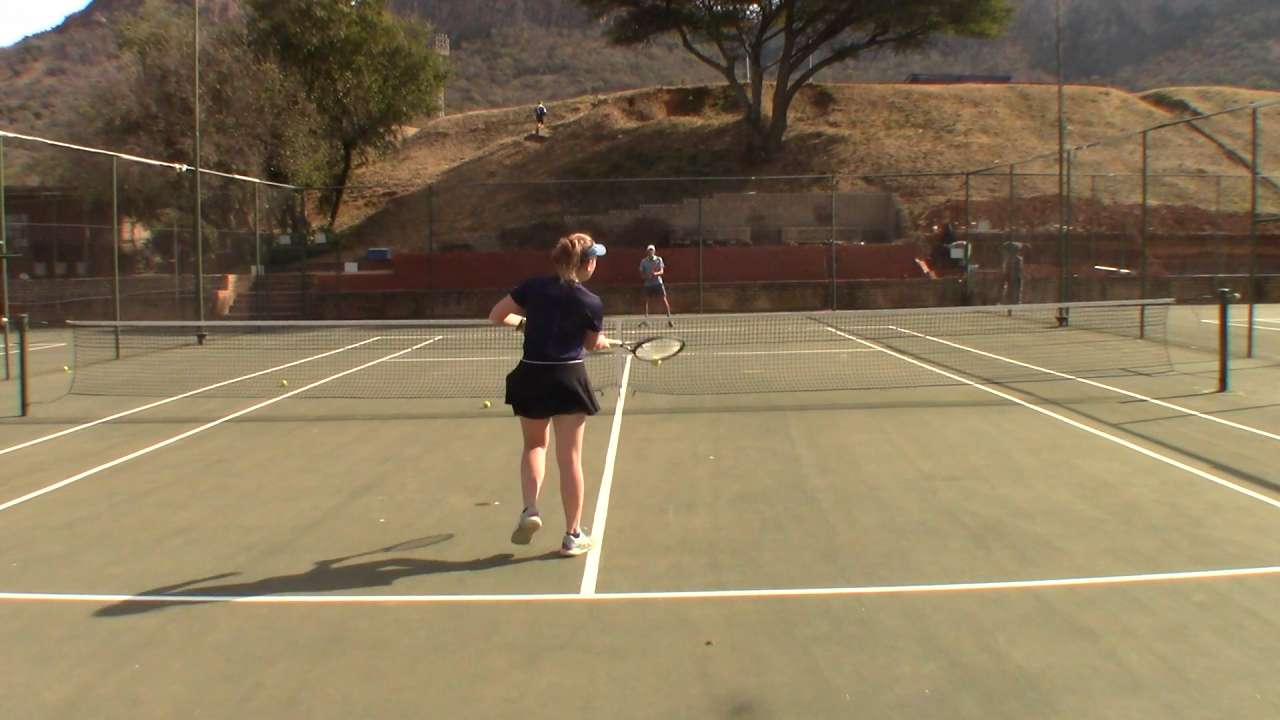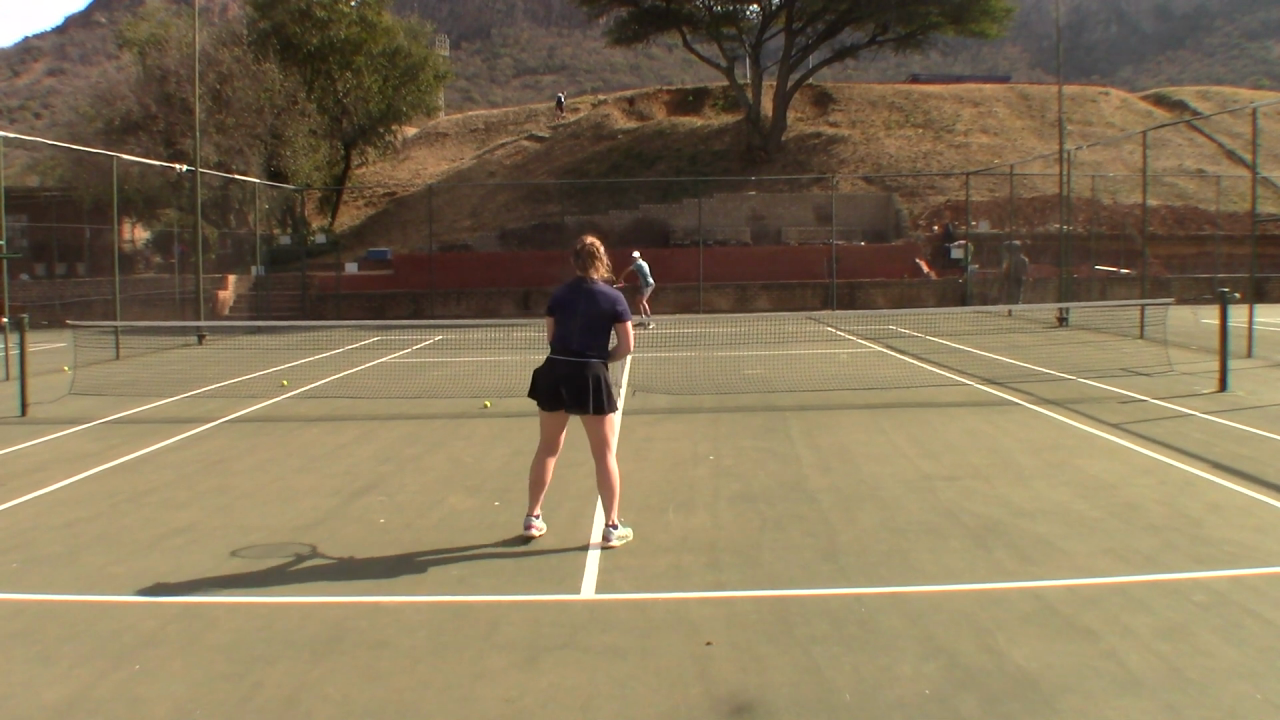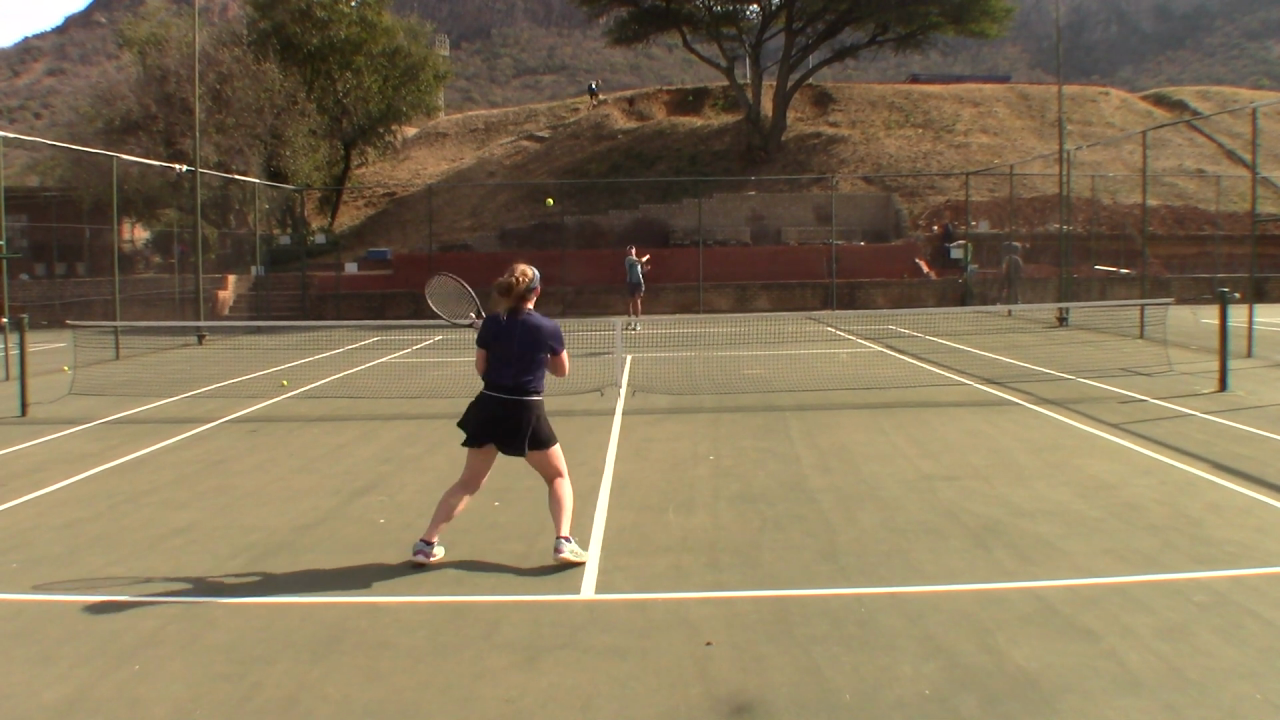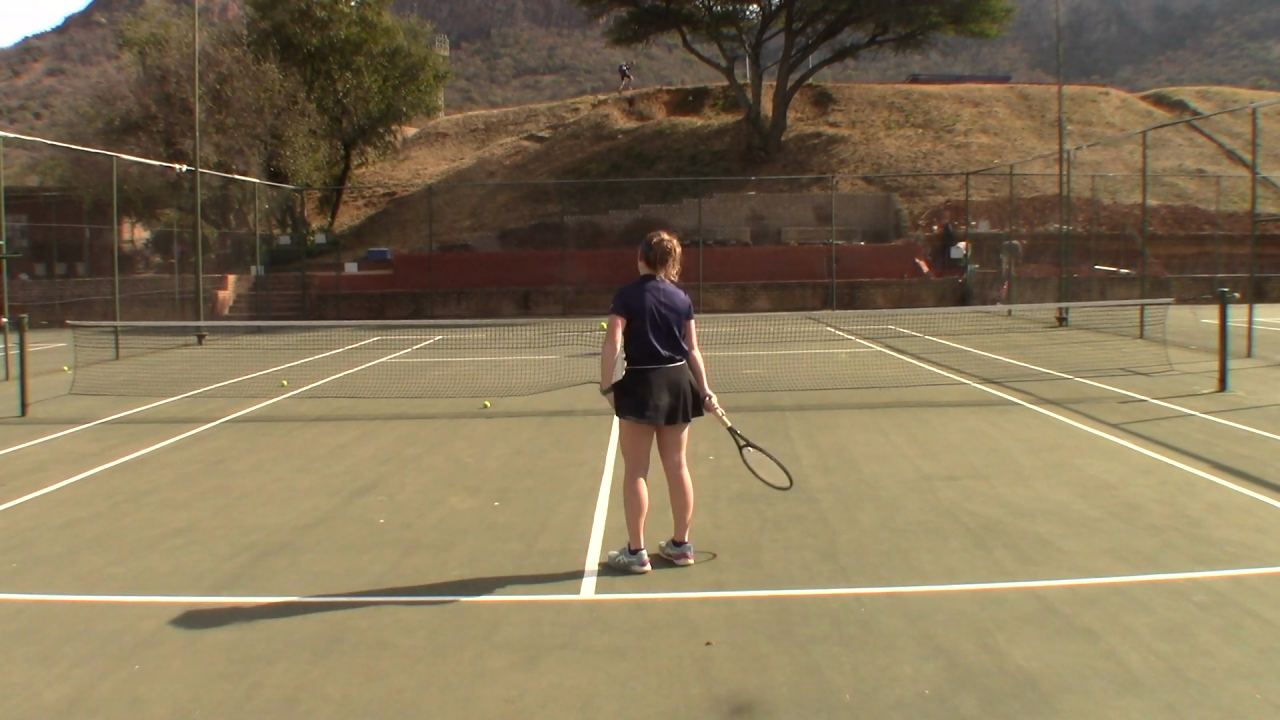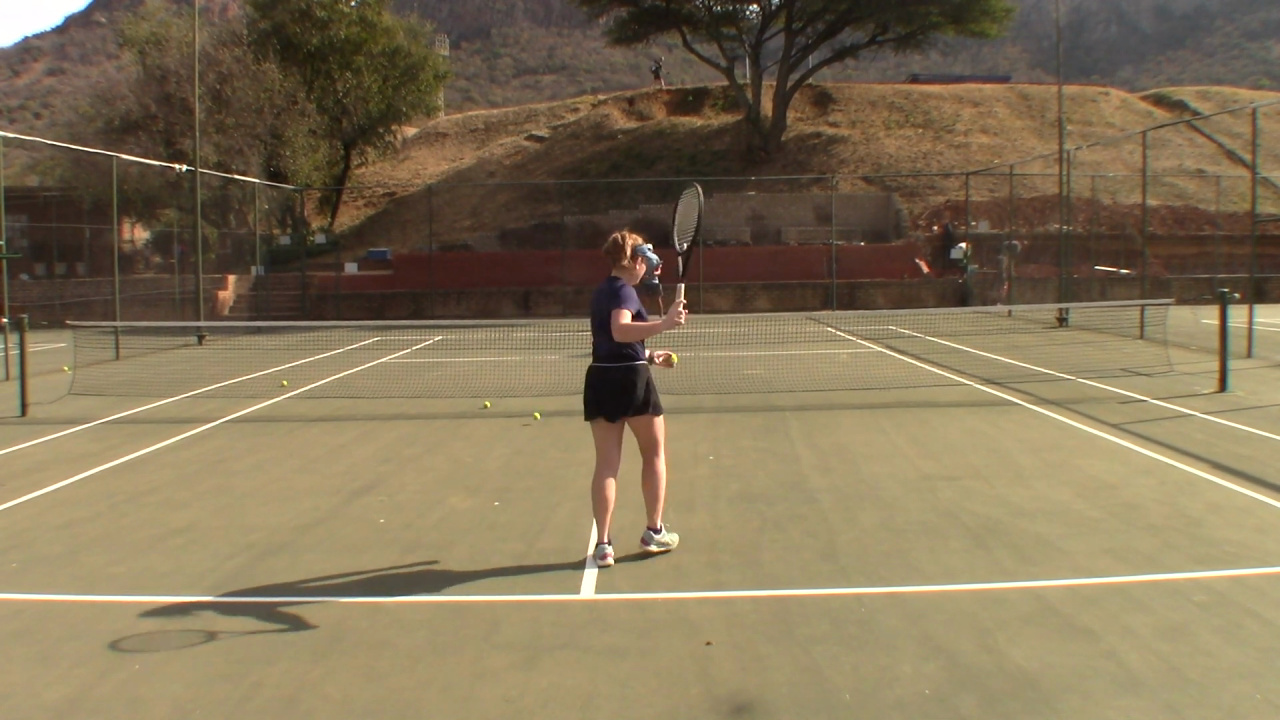
dt=1s
person 1, frame 1
left shoulder: (533, 286)
right shoulder: (592, 303)
left elbow: (496, 315)
right wrist: (605, 343)
left hip: (531, 377)
right hip: (569, 380)
left knee: (534, 447)
right knee: (570, 458)
left ankle: (530, 511)
right ankle: (573, 535)
person 1, frame 2
left shoulder: (559, 294)
right shoulder: (613, 297)
left elbow: (551, 338)
right elbow: (626, 346)
left hip: (555, 374)
right hip: (590, 378)
left knee: (547, 450)
right knee: (604, 455)
left ankle: (532, 517)
right ankle: (612, 527)
person 1, frame 3
left shoulder: (495, 326)
right shoulder: (549, 327)
left elbow: (481, 368)
right elbow: (562, 370)
left hip: (491, 409)
right hip: (527, 414)
left knee: (468, 483)
right knee: (558, 479)
left ankle: (427, 542)
right ankle: (564, 542)
person 1, frame 4
left shoulder: (626, 295)
right shoulder: (681, 298)
left elbow: (612, 343)
right elbow: (693, 349)
left wrist: (608, 385)
right wrist: (706, 391)
left hip: (639, 386)
right hip: (676, 384)
left knee: (635, 471)
right knee: (677, 467)
left ankle: (635, 552)
right ankle: (681, 544)
person 1, frame 5
left shoulder: (604, 291)
right shoulder: (625, 291)
right elbow: (622, 331)
left wrist: (650, 356)
right wrist: (664, 323)
left hip: (600, 381)
right hip: (632, 380)
left knee: (606, 465)
right knee: (654, 455)
left ankle: (603, 544)
right ankle: (655, 532)
